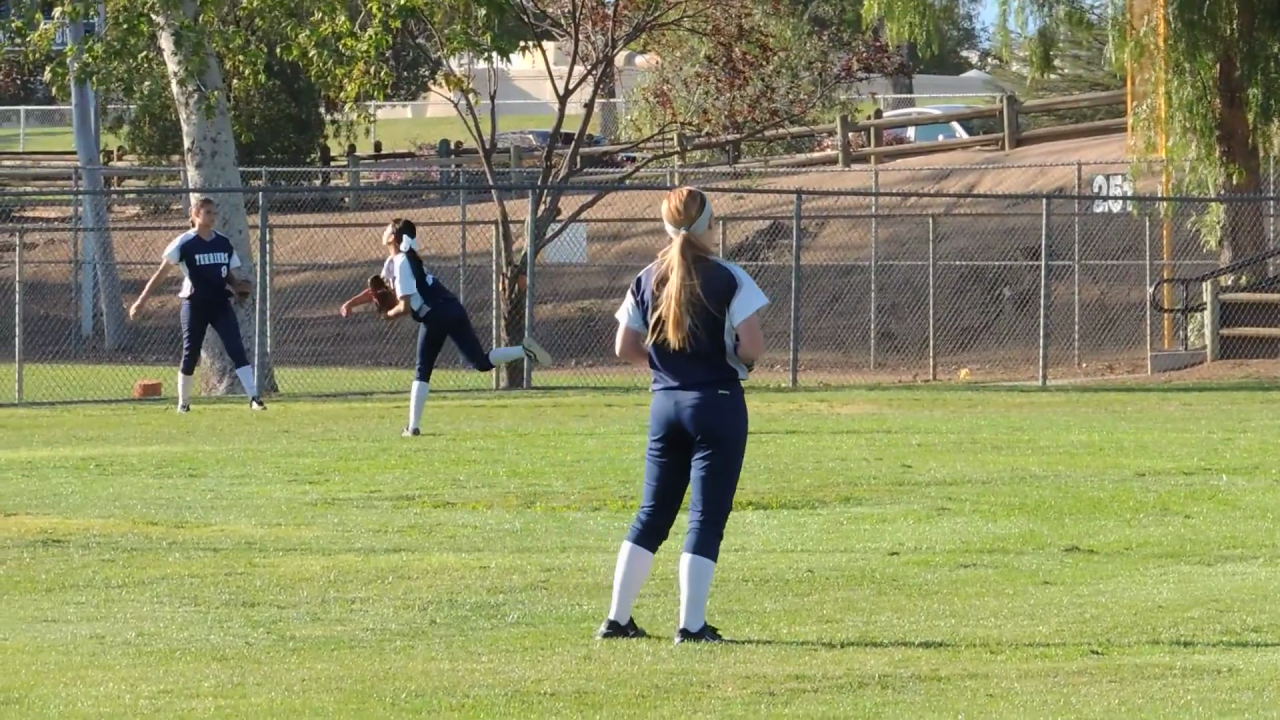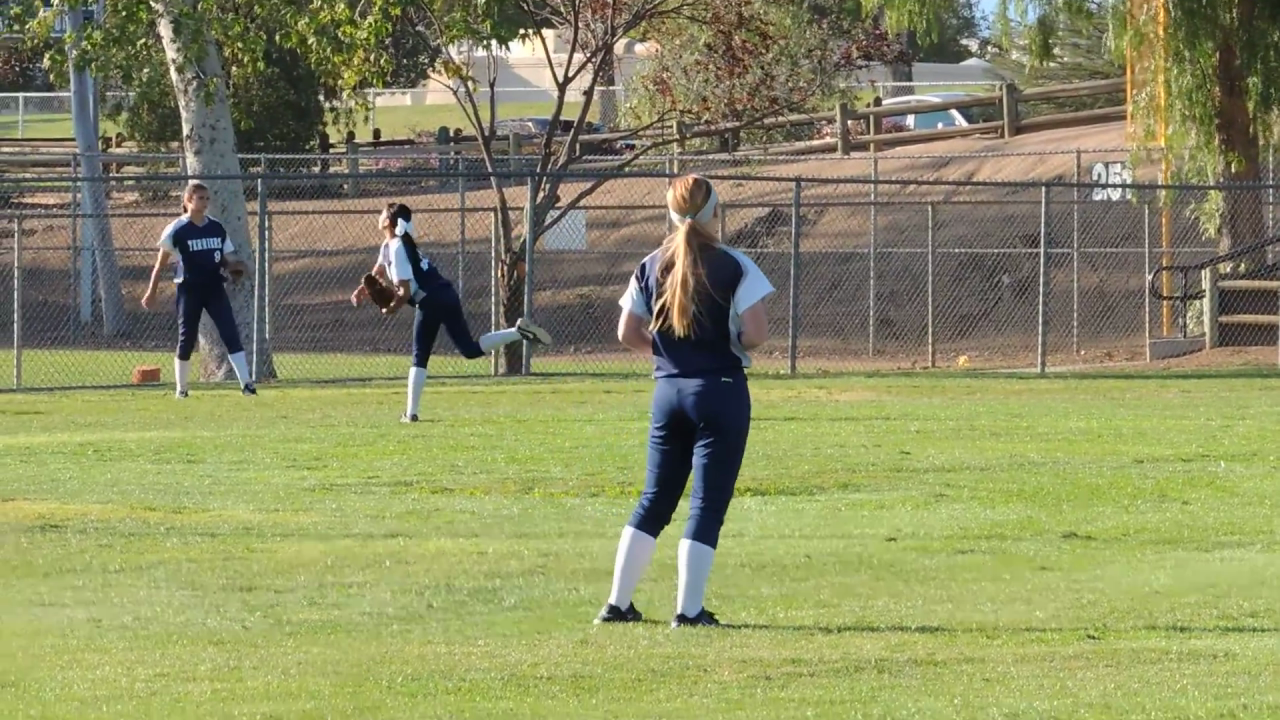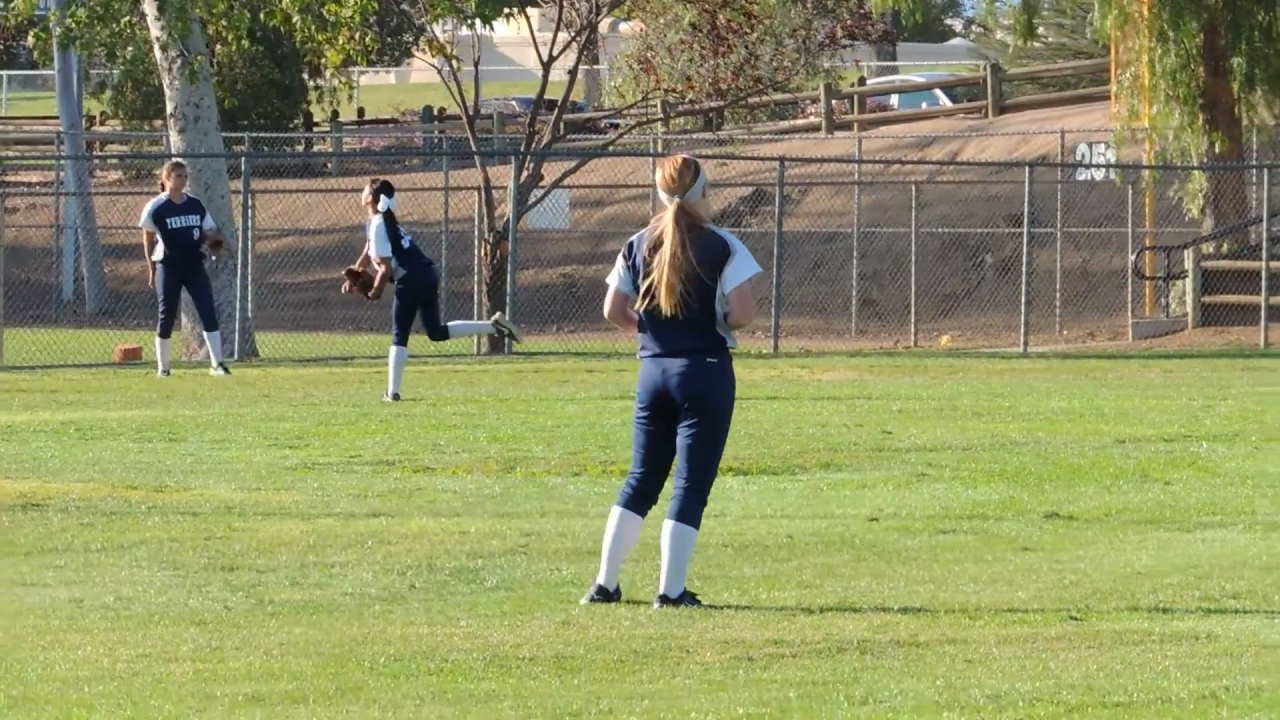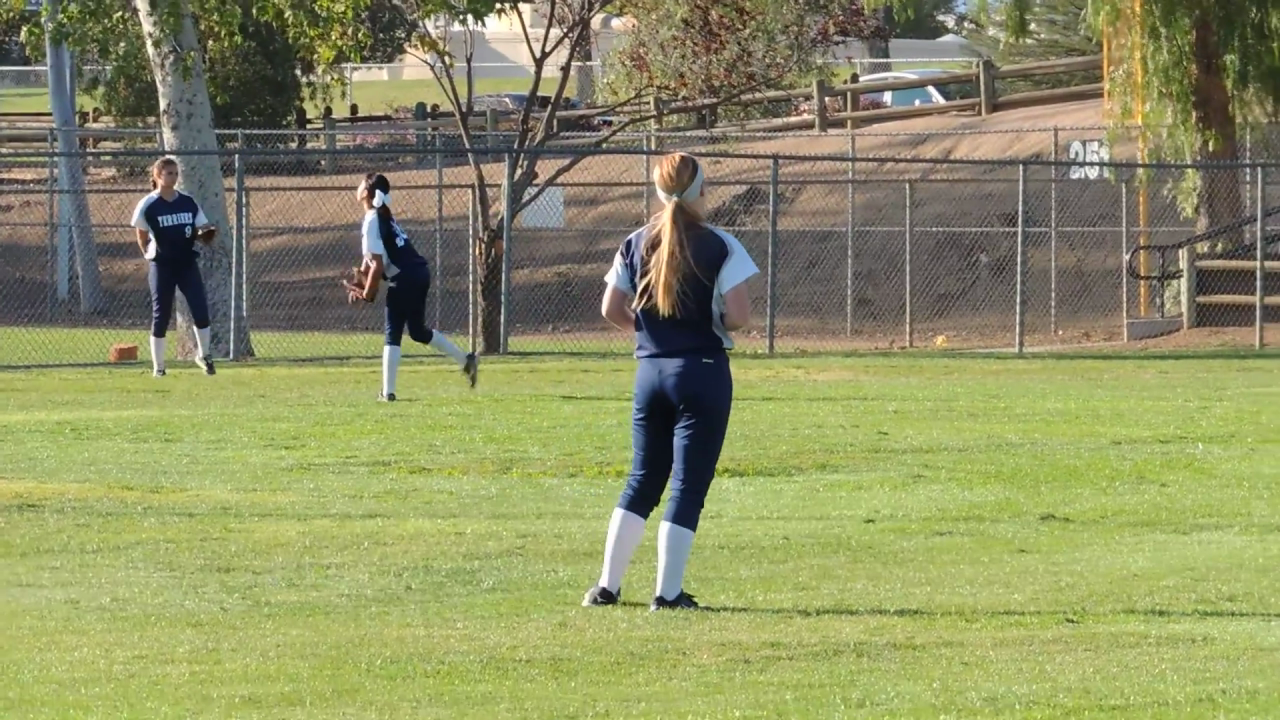
dt=0.1s
person 1, frame 1
left shoulder: (646, 279)
right shoulder: (728, 277)
left elbow: (625, 348)
right elbow: (752, 347)
right wrist: (725, 357)
left hip: (666, 406)
right hip: (717, 405)
left knee: (653, 513)
right knee: (707, 518)
left ankle: (617, 619)
right ankle: (692, 626)
person 1, frame 2
left shoulder: (651, 266)
right shoulder: (733, 265)
left elbow: (628, 334)
right elbow: (757, 334)
right wrist: (731, 344)
left hip: (668, 393)
right hip: (720, 392)
left knee: (655, 499)
right knee: (708, 504)
left ankle: (617, 603)
right ankle: (688, 610)
person 1, frame 3
left shoulder: (638, 245)
right shoulder: (721, 245)
left elbow: (613, 311)
right elbow: (743, 314)
right wrist: (716, 324)
left hip: (654, 373)
right hip: (705, 373)
left knee: (641, 479)
right knee: (691, 484)
left ankle: (604, 584)
right ankle: (671, 591)
person 1, frame 4
left shoulder: (636, 243)
right shoulder: (719, 244)
left elbow: (611, 309)
right elbow: (739, 315)
right wrist: (713, 324)
left hip: (651, 372)
right hip: (702, 374)
left knee: (643, 480)
right knee: (688, 486)
left ankle: (606, 587)
right ankle: (668, 594)
person 2, frame 1
left shoulder: (401, 265)
right shoulder: (393, 261)
left elbow: (404, 308)
left wrist: (389, 314)
right wrist: (351, 303)
left hip: (436, 318)
right hip: (454, 311)
left knee: (422, 372)
right knee: (481, 360)
left ankle: (413, 427)
right ankle: (524, 350)
person 2, frame 2
left shoulder: (397, 249)
right shoulder: (389, 246)
left elbow: (405, 291)
right elbow: (379, 274)
left wrist: (391, 307)
right wrist: (361, 291)
left hip: (432, 302)
right hip: (447, 296)
left knee: (420, 357)
right knee: (470, 348)
left ankle: (411, 413)
right ankle: (519, 330)
person 2, frame 3
left shoulder: (378, 226)
right shoulder: (379, 221)
left elbow: (386, 269)
right elbow: (367, 255)
left wrist: (375, 291)
right wrist: (352, 278)
left hip: (411, 281)
right hip: (427, 275)
left knee: (400, 337)
right knee: (437, 332)
left ankle: (393, 392)
right ankle: (494, 325)
person 2, frame 4
left shoulder: (371, 223)
right shoulder: (380, 216)
left elbow: (377, 265)
right elbow: (371, 256)
left wrist: (368, 292)
right wrist: (359, 283)
left hip: (404, 280)
right hip: (419, 273)
left knee: (393, 335)
right knee: (419, 330)
left ankle: (389, 392)
right ankle: (465, 359)
person 3, frame 1
left shoulder: (224, 243)
right shoulder: (184, 243)
left elbow: (230, 274)
right elbow: (163, 270)
left wrist: (240, 286)
right wrist: (142, 299)
left hip: (221, 303)
right hip: (195, 304)
left knee: (236, 348)
right knee: (191, 353)
left ankle: (254, 397)
right ankle: (183, 402)
person 3, frame 2
left shoulder: (217, 228)
right shoulder: (176, 230)
left elbow: (226, 258)
right elbow: (162, 262)
left wrist: (235, 266)
right wrist: (151, 290)
left hip: (215, 287)
right hip: (188, 290)
left knee: (231, 333)
right knee: (187, 339)
left ankle: (246, 383)
right ankle: (181, 388)
person 3, frame 3
left shoulder: (196, 205)
right shoulder: (155, 207)
left elbow: (207, 234)
right elbow: (148, 240)
left wrist: (215, 239)
right wrist: (152, 270)
left hip: (194, 265)
right hip: (168, 268)
left knee: (208, 312)
right knee: (167, 317)
left ankle: (217, 362)
right ankle: (163, 367)
person 3, frame 4
left shoulder: (189, 202)
right shoulder: (147, 206)
left elbow: (199, 232)
right elbow: (142, 238)
left wrist: (207, 234)
right wrist: (153, 262)
left hip: (187, 263)
right hip: (161, 266)
left knee: (201, 310)
right knee: (161, 315)
left ankle: (204, 355)
right ankle: (159, 366)
